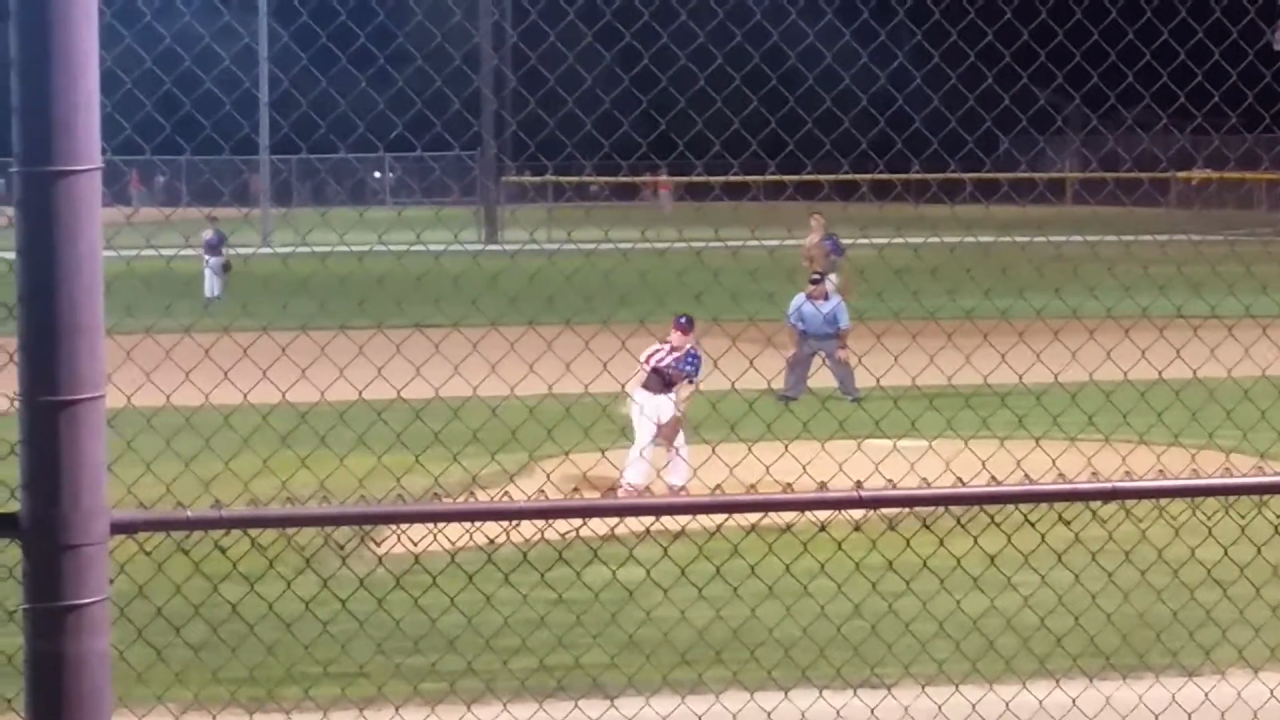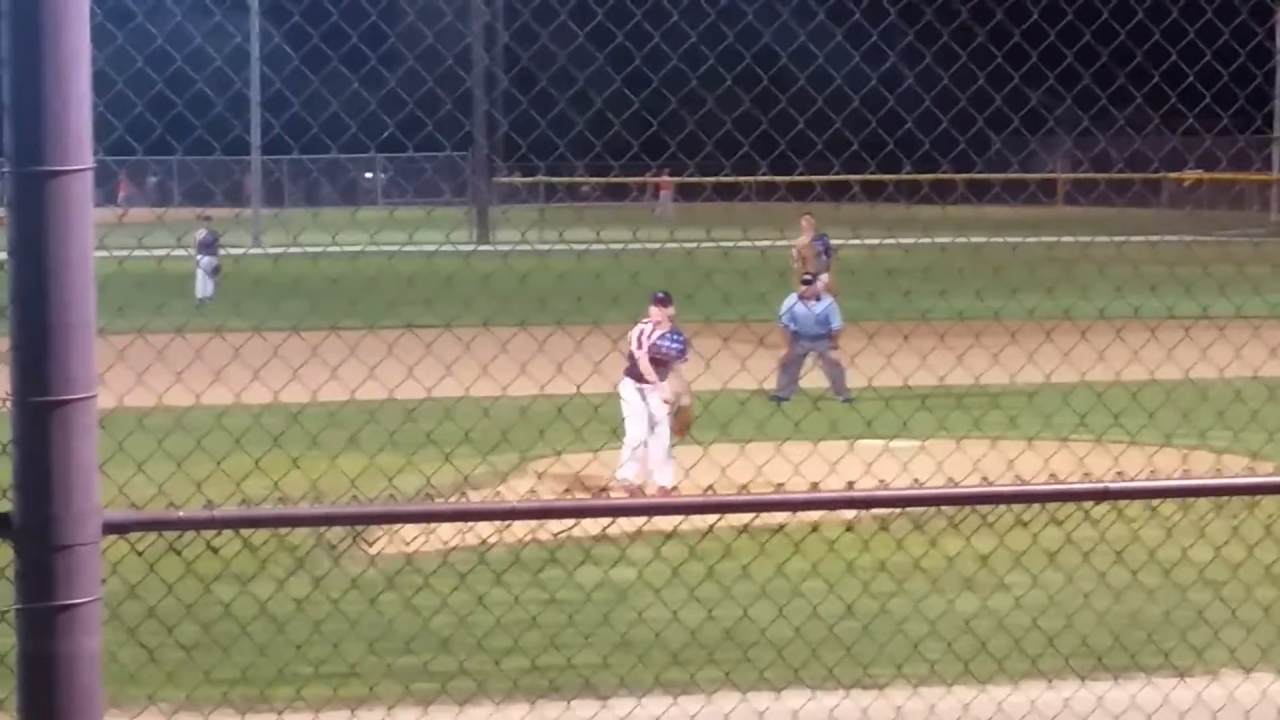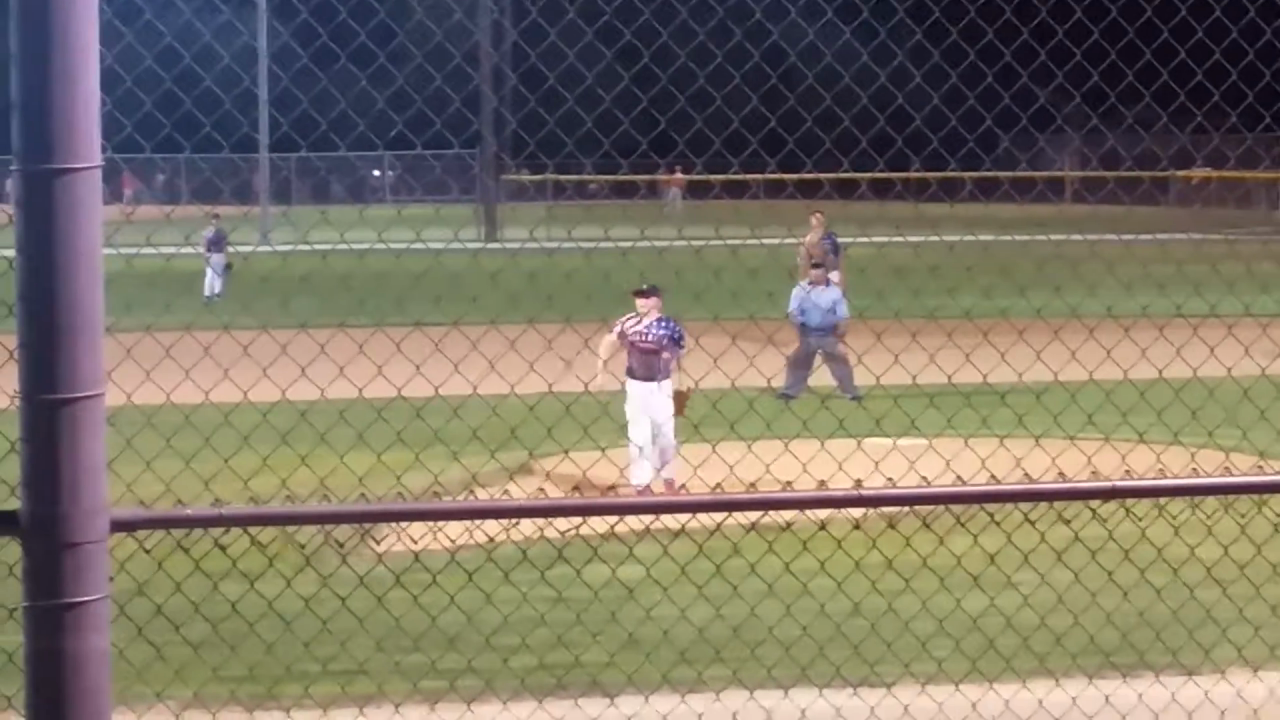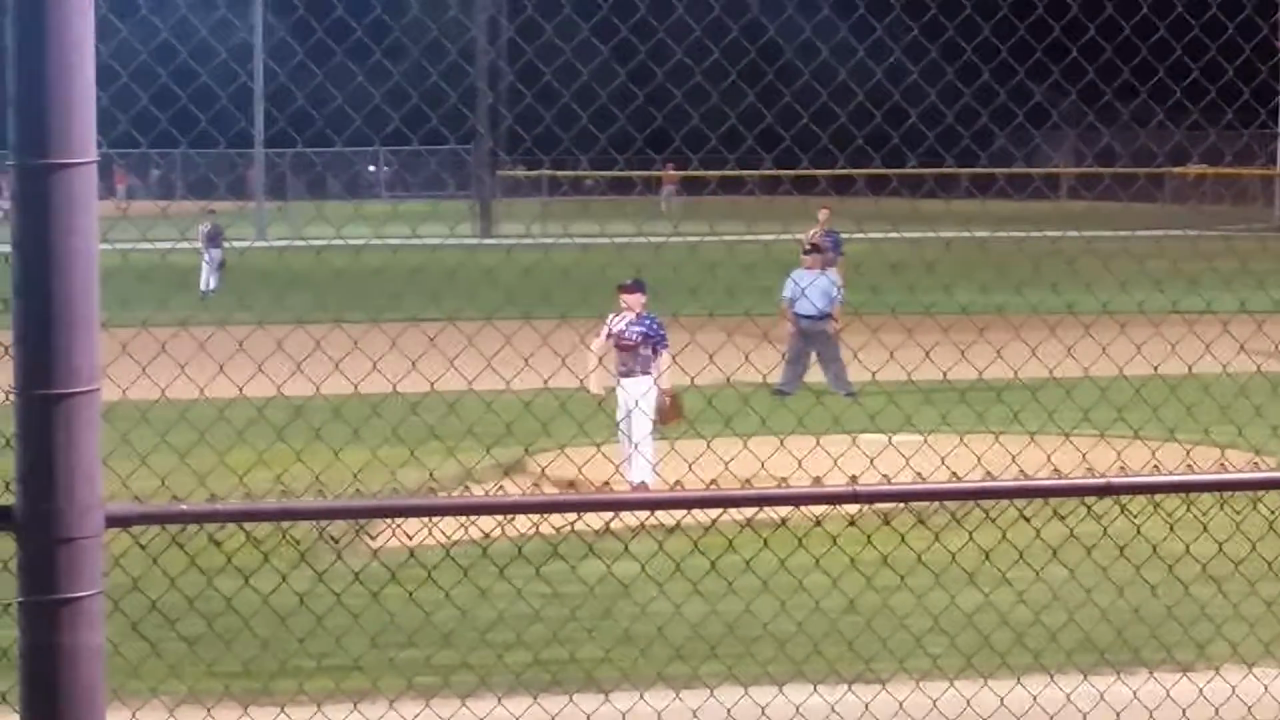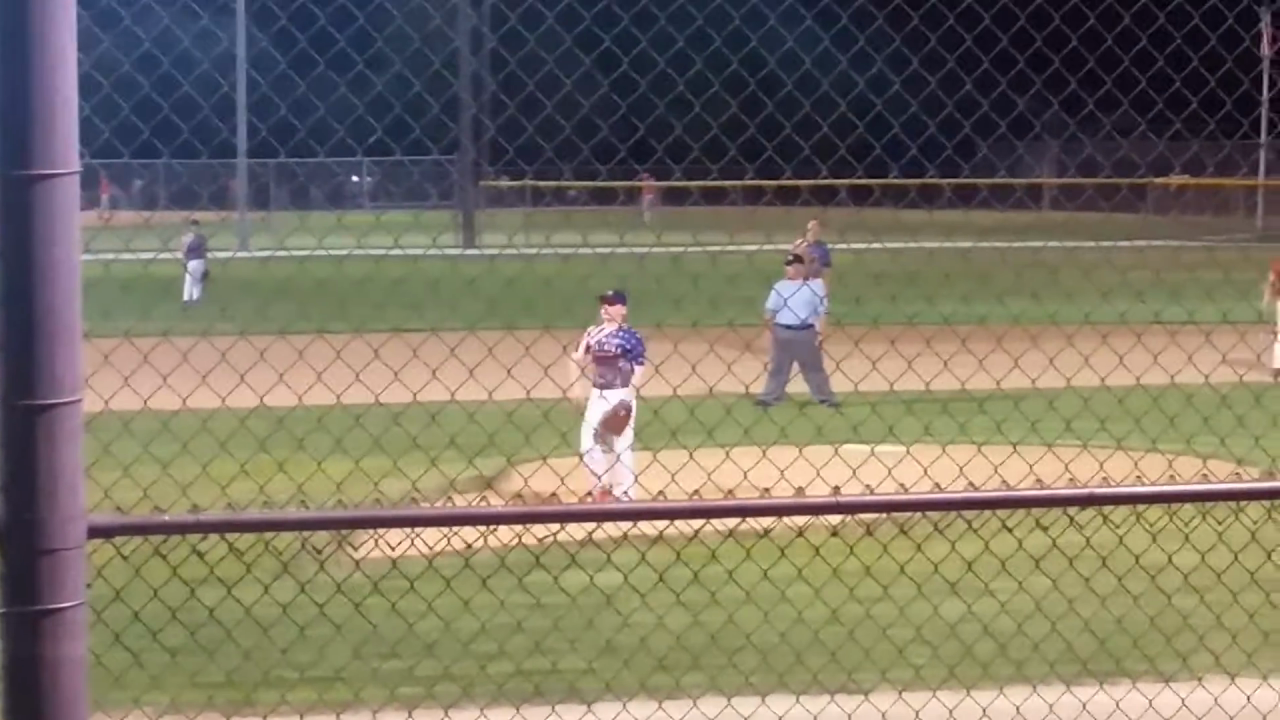
dt=0.4s
person 1, frame 1
left shoulder: (694, 358)
right shoulder: (659, 349)
left elbow: (689, 385)
right elbow: (641, 374)
left wrist: (678, 410)
right wrist: (631, 401)
left hip: (668, 396)
right hip: (644, 394)
left knee: (677, 440)
right knee: (645, 440)
left ankle: (676, 483)
right ankle: (631, 483)
person 1, frame 2
left shoulder: (678, 338)
right shoulder: (641, 330)
left elbow: (677, 368)
right elbow: (643, 363)
left wrist: (682, 392)
right wrist: (662, 388)
left hip: (659, 388)
right hip: (634, 386)
left knee: (661, 436)
right knee: (636, 435)
left ankle: (664, 482)
right ankle: (628, 479)
person 1, frame 3
left shoulder: (670, 326)
right shoulder: (628, 322)
left elbow: (678, 354)
right elbow: (608, 342)
left wrist: (678, 382)
right wrist: (601, 368)
left hip: (661, 387)
right hip: (635, 386)
left knee: (666, 435)
right knee: (638, 436)
left ankle: (668, 476)
right ankle: (641, 482)
person 1, frame 4
left shoulder: (650, 323)
right shoulder: (614, 321)
left elbow: (664, 355)
right elbow: (596, 347)
left wrist: (664, 385)
right wrist: (592, 377)
left hip: (644, 383)
right hip: (623, 384)
left knee: (641, 432)
right knee: (625, 434)
left ankle: (642, 481)
right ankle: (634, 479)
person 1, frame 5
left shoulder: (630, 336)
right shoulder: (592, 333)
left elbow: (639, 371)
right elbow: (578, 360)
left wrist: (626, 400)
left hip: (620, 396)
right hip: (598, 394)
left knee: (621, 446)
right knee: (588, 443)
left ankle: (624, 495)
right ankle: (602, 484)
